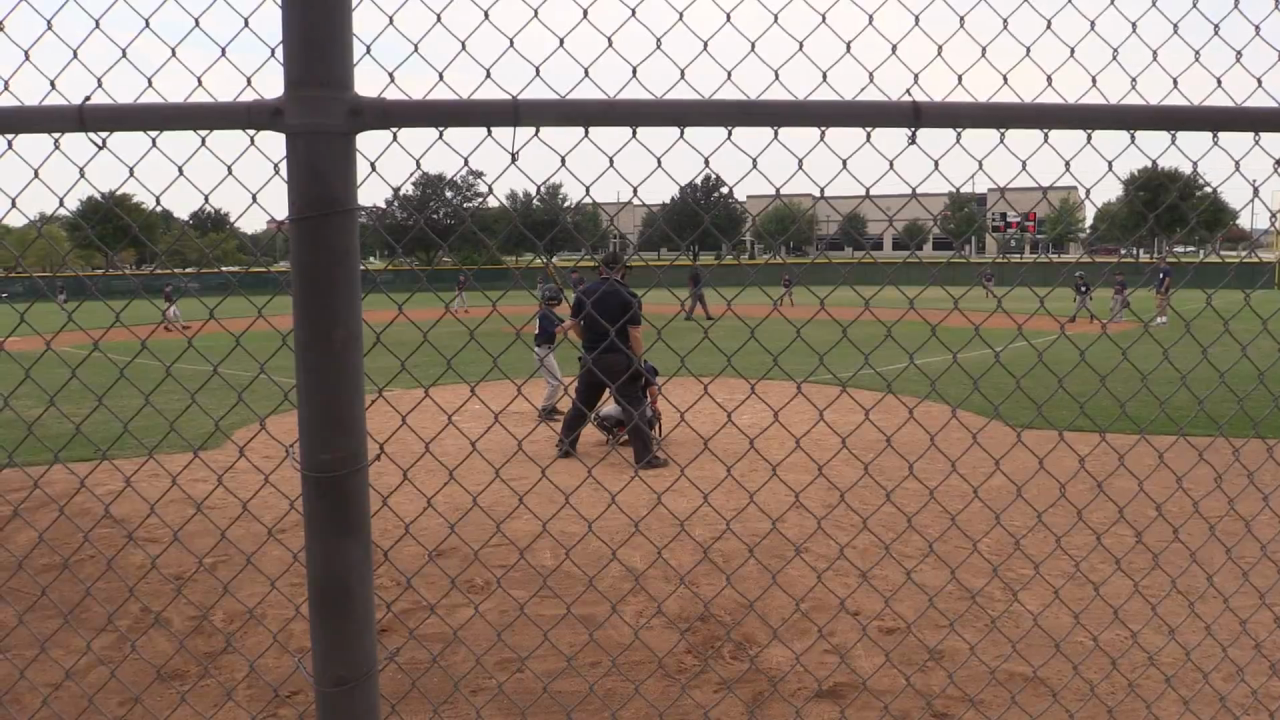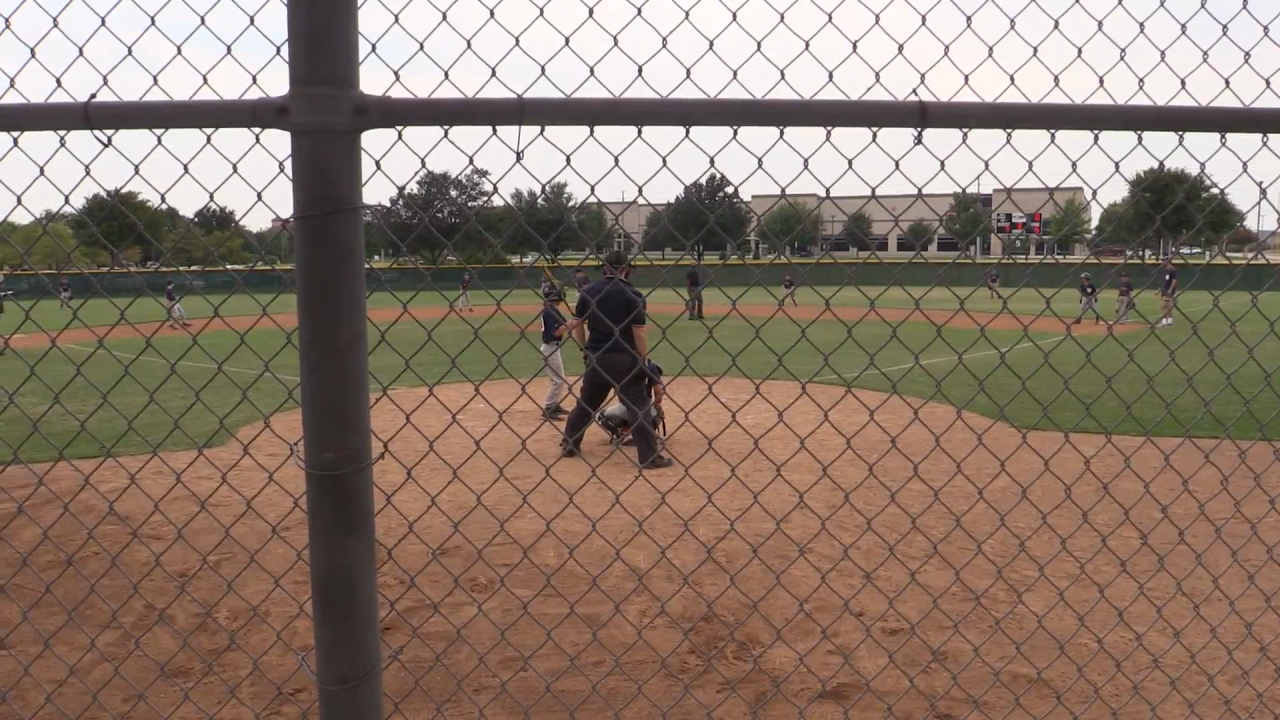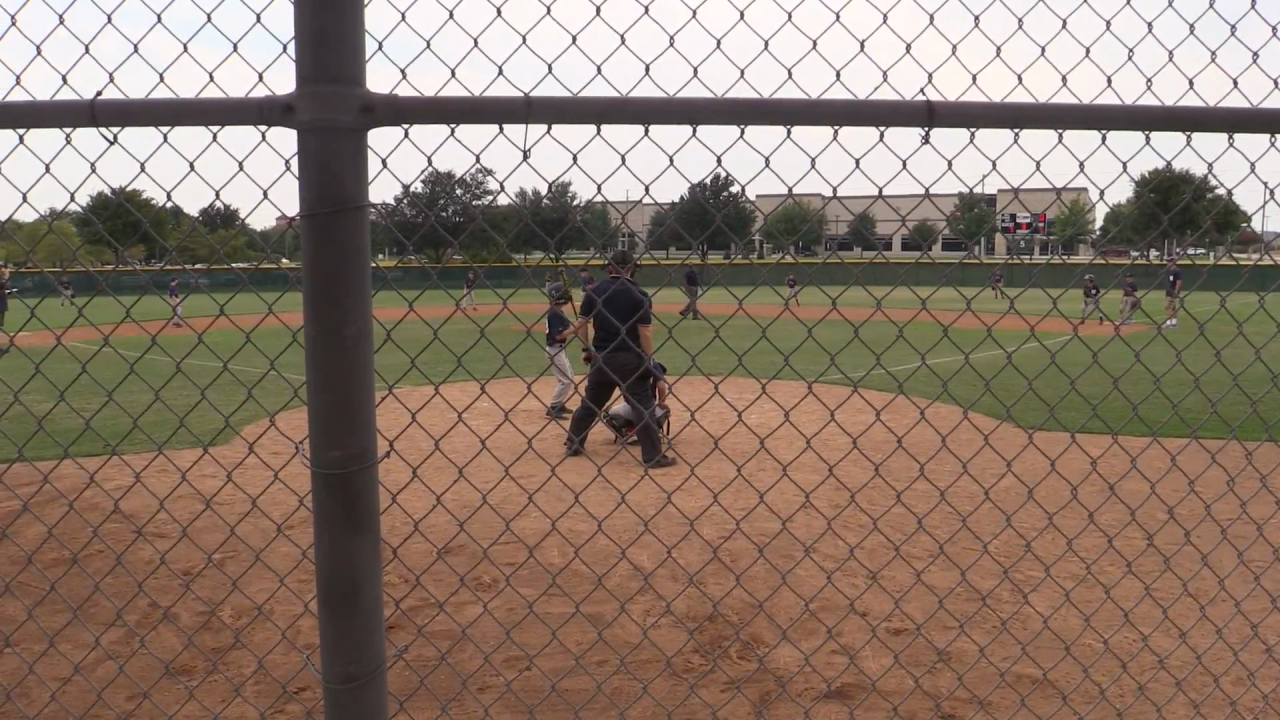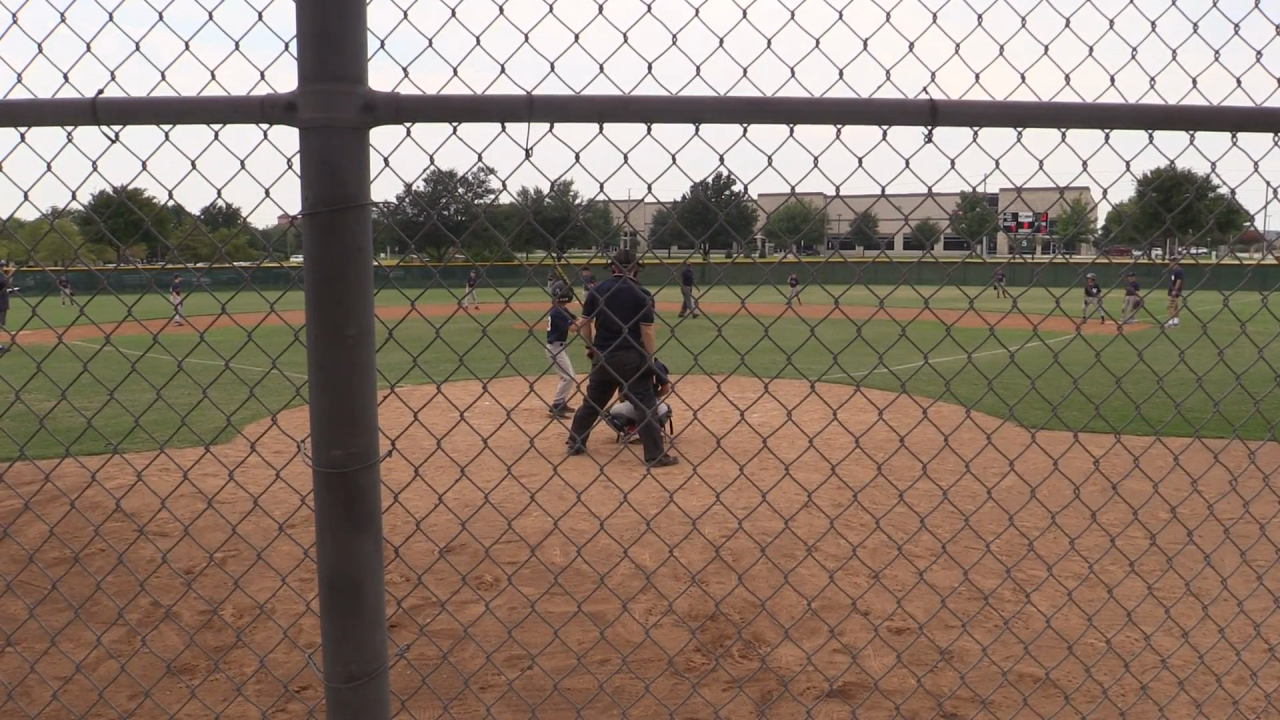
dt=0.3s
person 1, frame 1
left shoulder: (585, 292)
right shoulder: (629, 296)
left elbow: (573, 325)
right elbow: (635, 334)
right wrist: (638, 363)
left hip: (591, 359)
right hip: (619, 359)
left knee: (581, 404)
right knee: (633, 408)
left ankle: (565, 446)
right ankle: (645, 457)
person 1, frame 2
left shoulder: (589, 291)
right shoulder: (633, 296)
left elbow: (576, 324)
right elbow: (639, 333)
left wrist: (586, 349)
right wrist: (643, 362)
left hip: (596, 358)
right hip: (624, 359)
left knee: (586, 404)
right knee: (637, 407)
left ankle: (568, 445)
right ankle: (650, 457)
person 1, frame 3
left shoulder: (595, 291)
right shoulder: (639, 295)
left elbow: (581, 323)
right elbow: (645, 332)
left wrist: (587, 349)
right wrist: (648, 361)
left hip: (601, 357)
right hip: (630, 358)
left knee: (590, 403)
right knee: (643, 407)
left ankle: (573, 445)
right ankle: (653, 456)
person 1, frame 4
left shoulder: (598, 290)
right shoulder: (641, 294)
left elbow: (585, 323)
right elbow: (647, 331)
left wrist: (591, 346)
right wrist: (650, 360)
left hip: (603, 356)
right hip: (631, 357)
left knee: (592, 402)
right knee: (646, 406)
left ankle: (574, 444)
right ankle: (655, 455)
